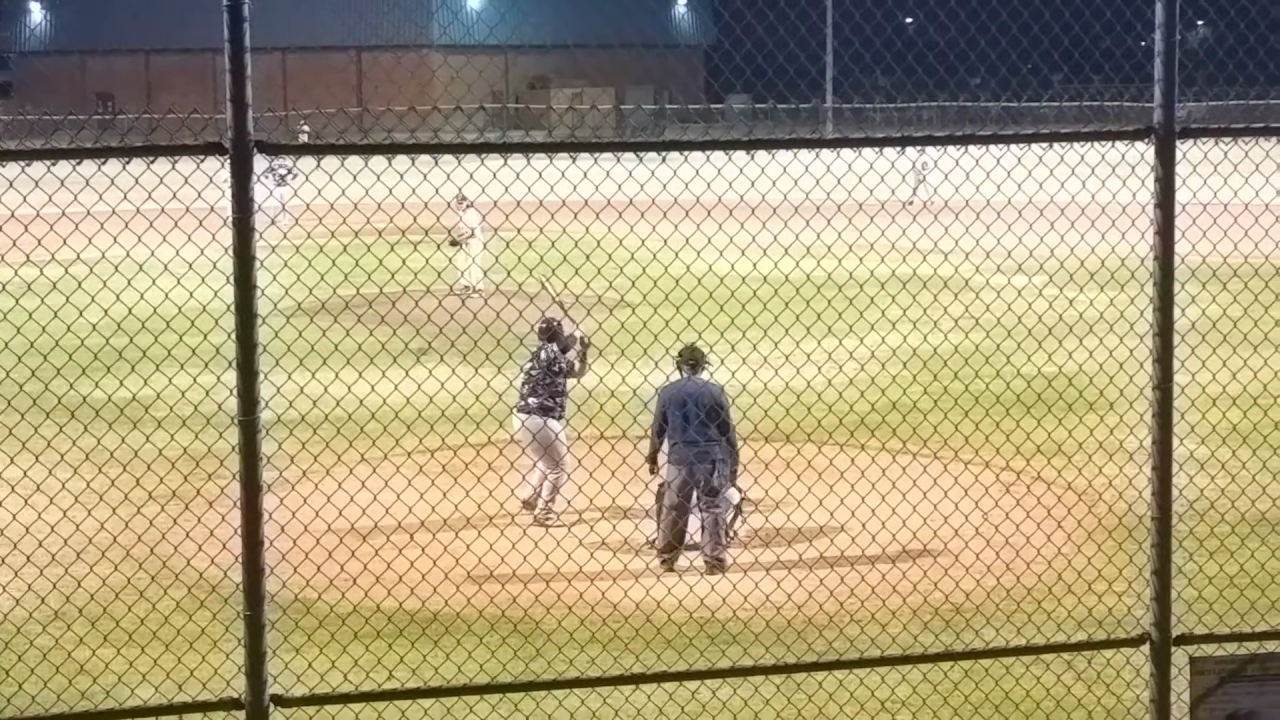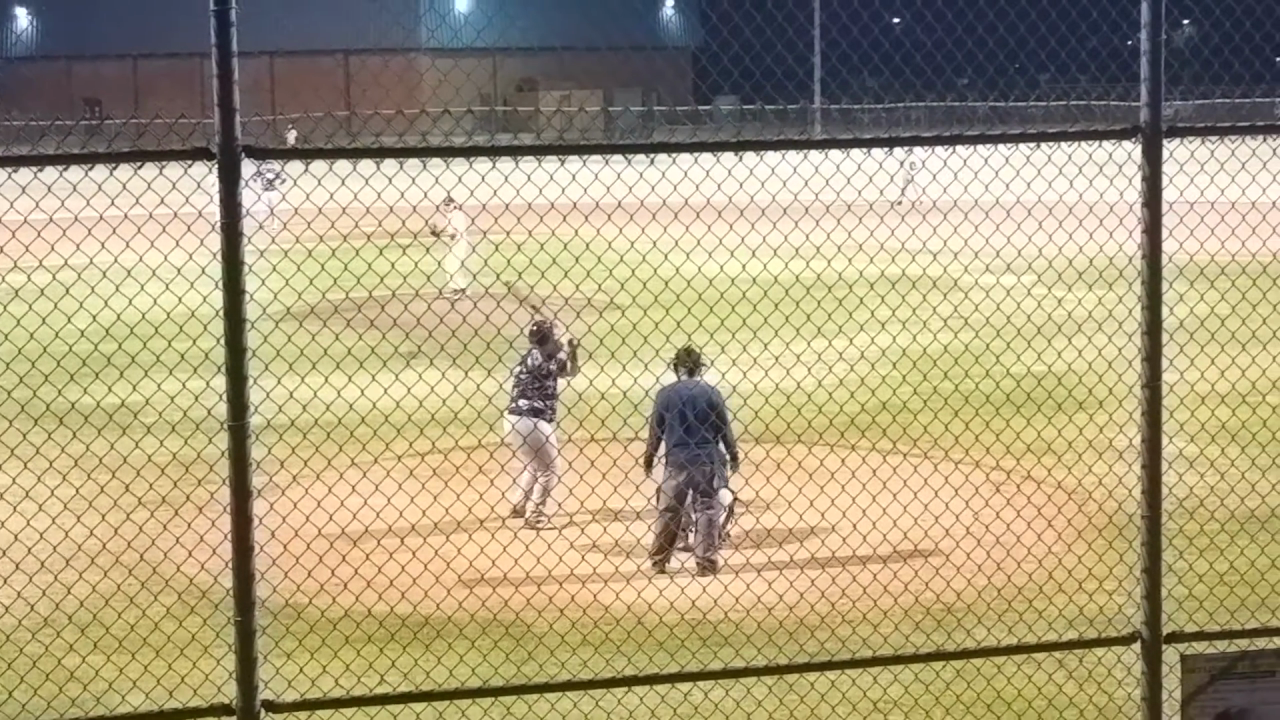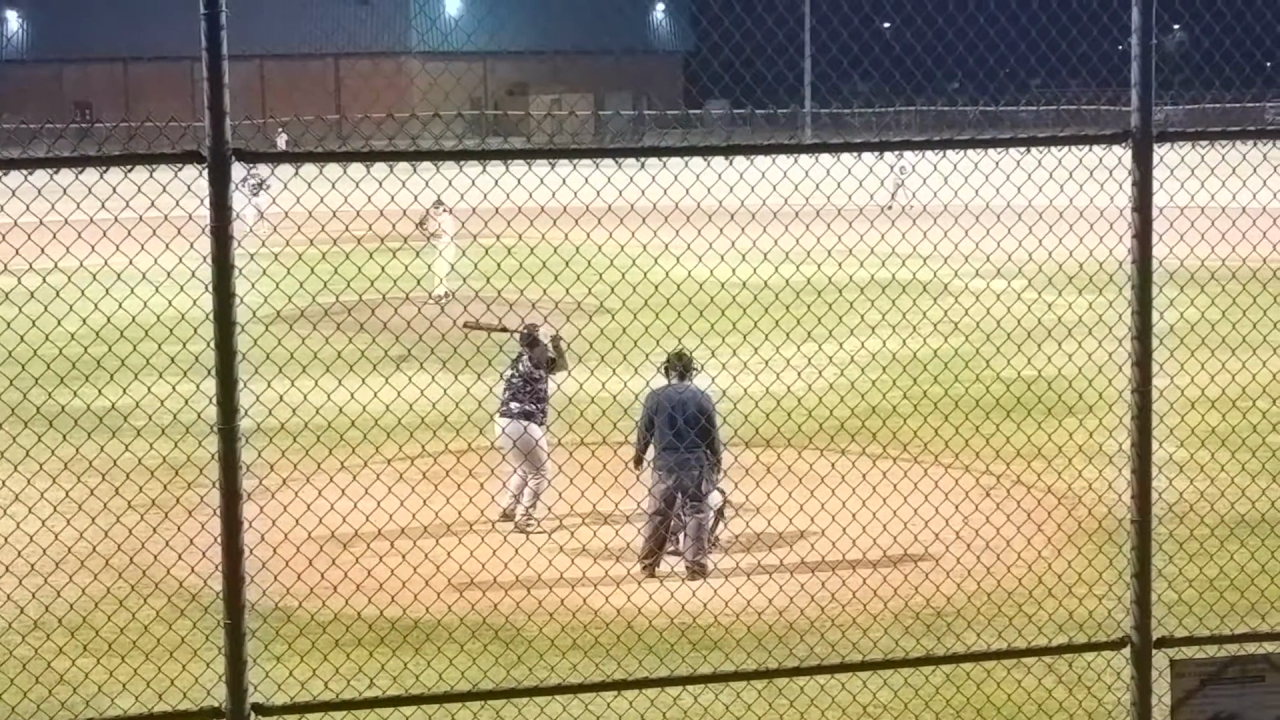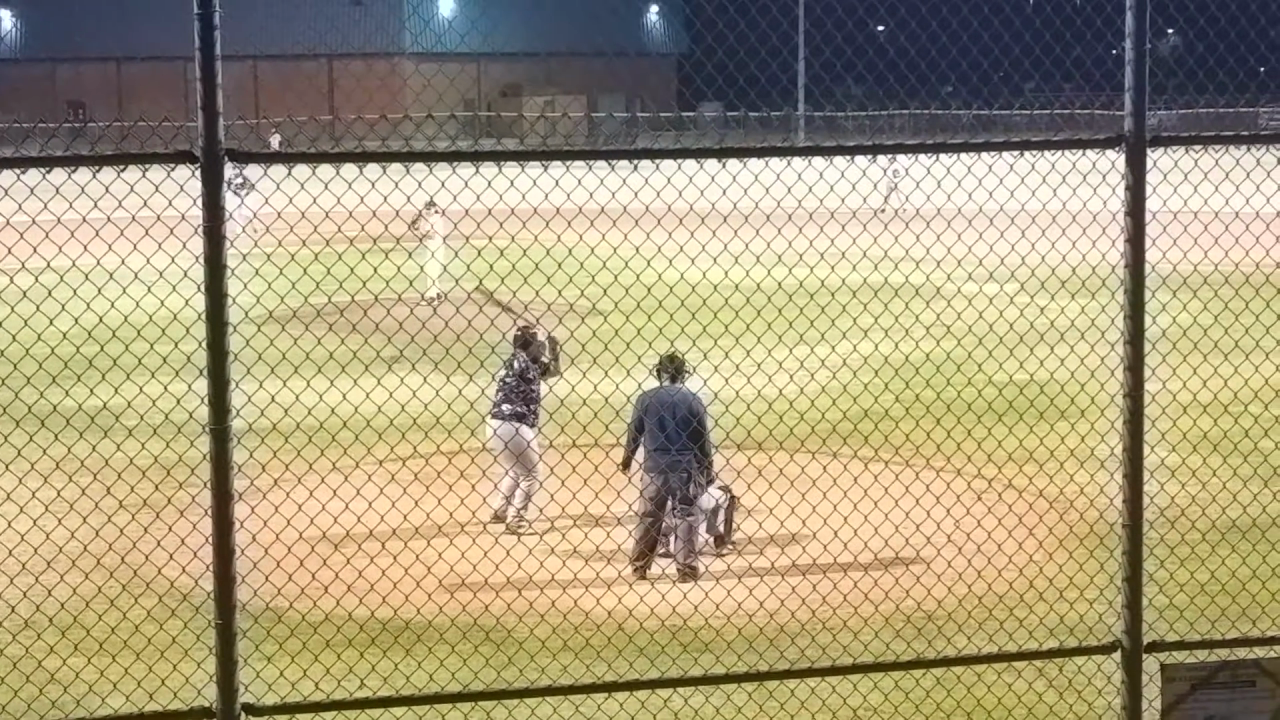
dt=0.3s
person 1, frame 1
left shoulder: (668, 391)
right shoulder: (715, 391)
left elbow: (658, 429)
right elbow: (727, 428)
left wrist: (652, 456)
right wrist: (734, 455)
left hip: (679, 459)
right hip: (711, 459)
left knee: (673, 511)
right knee: (713, 511)
left ankle: (666, 559)
right ankle: (714, 561)
person 1, frame 2
left shoulder: (665, 394)
right shoulder: (711, 393)
left elbow: (656, 430)
right elbow: (725, 429)
left wrist: (648, 457)
right wrist: (733, 455)
left hip: (676, 461)
right hip: (707, 461)
left knee: (668, 512)
right knee: (707, 512)
left ankle: (658, 560)
right ankle: (706, 562)
person 1, frame 3
left shoulder: (655, 397)
right shoulder: (702, 397)
left elbow: (644, 432)
right elbow: (712, 435)
left wrist: (639, 456)
right wrist: (716, 461)
left hip: (665, 465)
right hip: (696, 465)
left knee: (657, 516)
right knee: (696, 516)
left ankle: (648, 564)
right ankle: (695, 566)
person 1, frame 4
left shoulder: (645, 399)
right shoulder: (693, 400)
left elbow: (634, 433)
right elbow: (703, 437)
left wrist: (627, 457)
right wrist: (708, 464)
left hip: (655, 467)
right hip: (686, 467)
left knee: (648, 518)
right knee: (686, 519)
left ankle: (639, 567)
right ankle: (686, 569)
person 2, frame 1
left shoulder: (557, 358)
right shoulder: (546, 352)
left elbow: (578, 372)
right elbow: (566, 344)
left wrist: (583, 351)
right wrist: (576, 336)
left hip: (530, 418)
right hip: (539, 419)
left knee: (546, 462)
right knee: (558, 466)
left ankle: (531, 498)
right ankle: (544, 513)
person 2, frame 2
left shoulder: (549, 360)
right shoulder: (533, 357)
left elbow: (570, 371)
right elbow: (550, 352)
left wrist: (572, 352)
right wrist: (563, 343)
left hip: (520, 421)
right hip: (530, 421)
left knee: (534, 466)
right knee: (549, 469)
left ankle: (519, 507)
right ankle: (535, 516)
person 2, frame 3
left shoulder: (535, 361)
right shoulder: (524, 361)
left elbow: (562, 365)
right elbow: (540, 360)
left wrist: (557, 345)
right wrist: (544, 341)
left hip: (510, 424)
right hip: (520, 424)
left knee: (523, 469)
right knee: (539, 472)
left ankle: (509, 510)
right ankle: (525, 519)
person 2, frame 4
left shoulder: (530, 363)
right shoulder: (518, 360)
left elbow: (553, 371)
right elbow: (535, 354)
left wrist: (553, 349)
right wrist: (542, 340)
left hip: (502, 426)
right hip: (512, 426)
left knee: (514, 471)
right knee: (530, 474)
left ankle: (499, 511)
right ankle: (516, 521)
